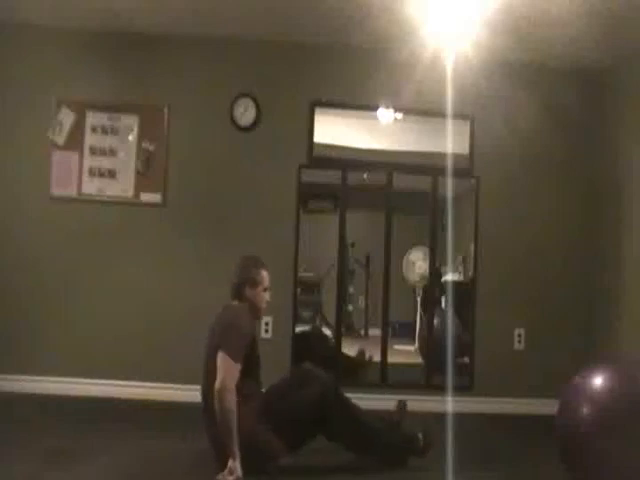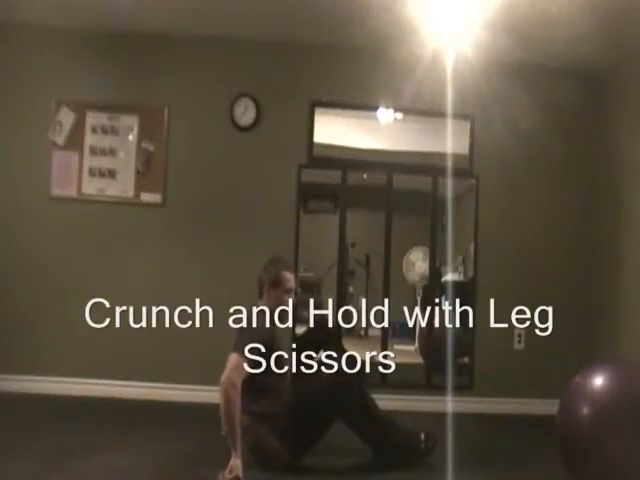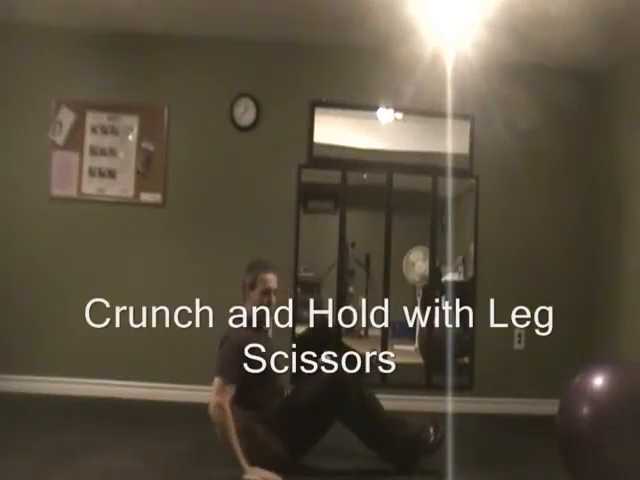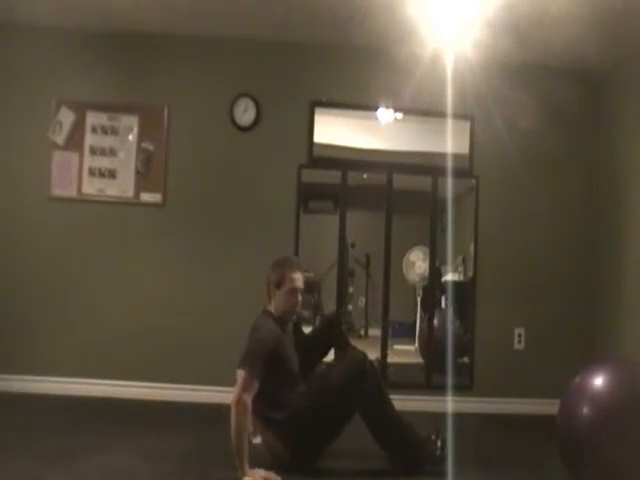
dt=1s
person 1, frame 1
left shoulder: (232, 316)
right shoulder: (239, 324)
right elbow: (223, 388)
right wrist: (234, 456)
left hip: (247, 419)
right hip: (248, 440)
left knee: (307, 377)
right knee: (325, 396)
left ankle: (378, 433)
right ankle: (397, 446)
person 1, frame 2
left shoulder: (263, 324)
right shoulder: (258, 330)
right elbow: (229, 382)
right wrist: (237, 452)
left hip: (279, 421)
right hip: (275, 441)
right knee: (341, 381)
right ankle: (398, 446)
person 1, frame 3
left shoulder: (258, 331)
right shoulder: (238, 340)
right elbow: (218, 405)
left hip: (277, 423)
right hip: (269, 445)
right knee: (338, 381)
right ankle: (404, 448)
person 1, frame 4
left shoulder: (283, 324)
right shoulder: (265, 334)
right elbow: (240, 399)
left hip: (295, 423)
right hip: (292, 442)
right knee: (358, 368)
right ankle: (414, 454)
